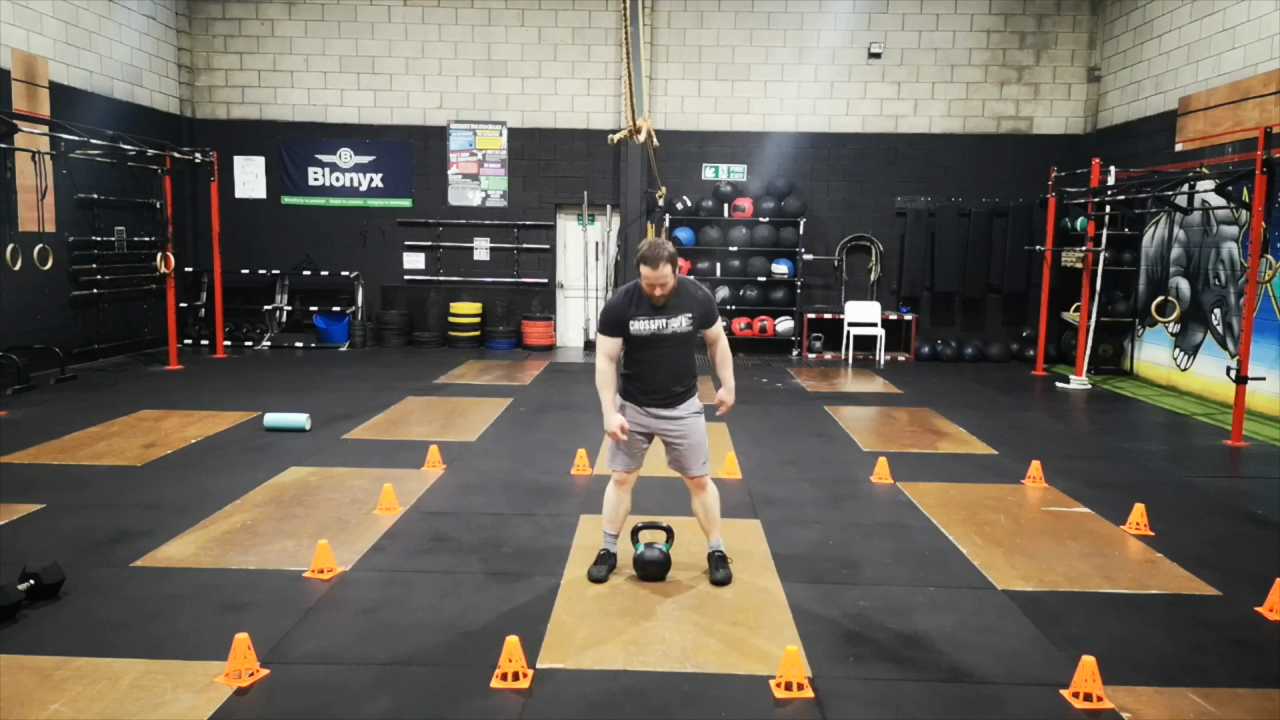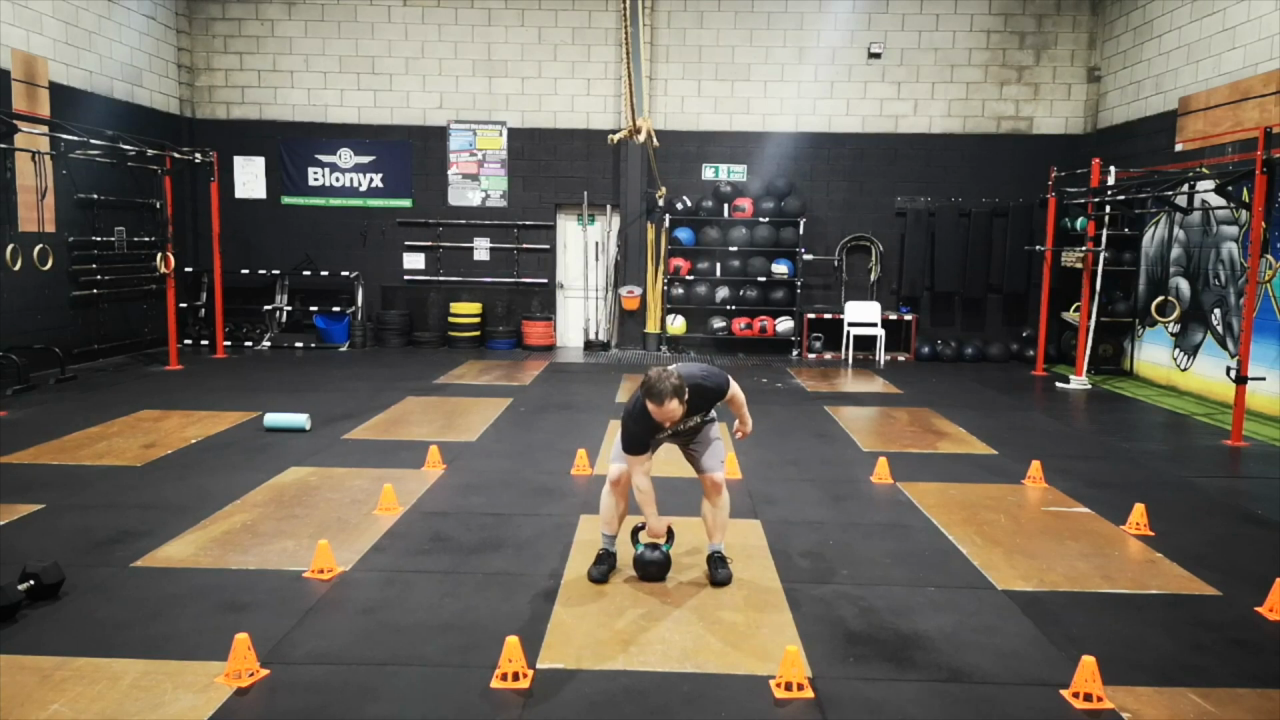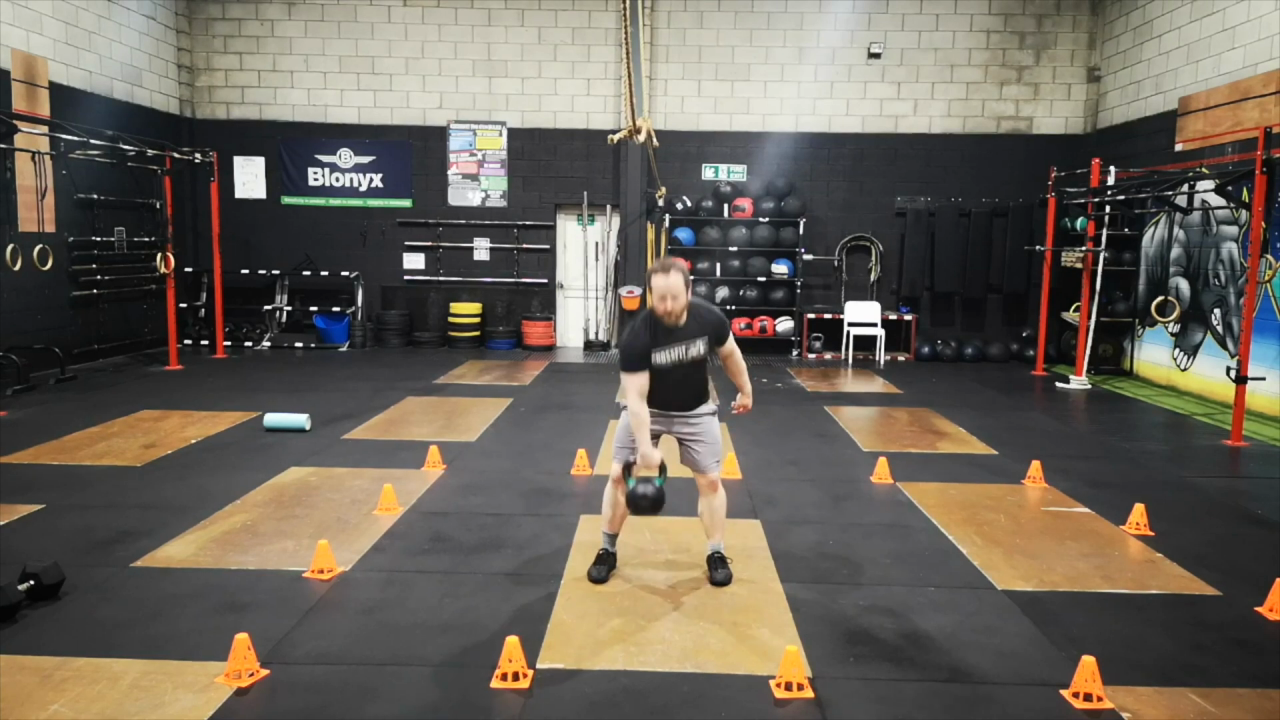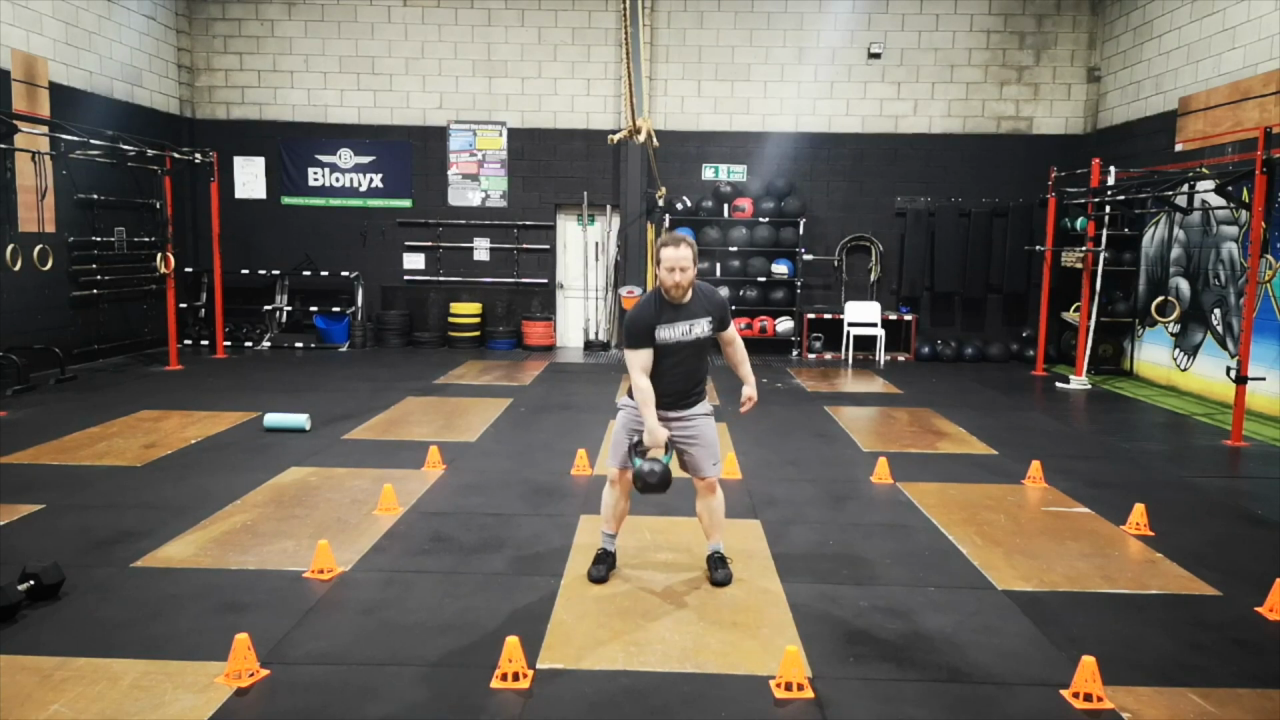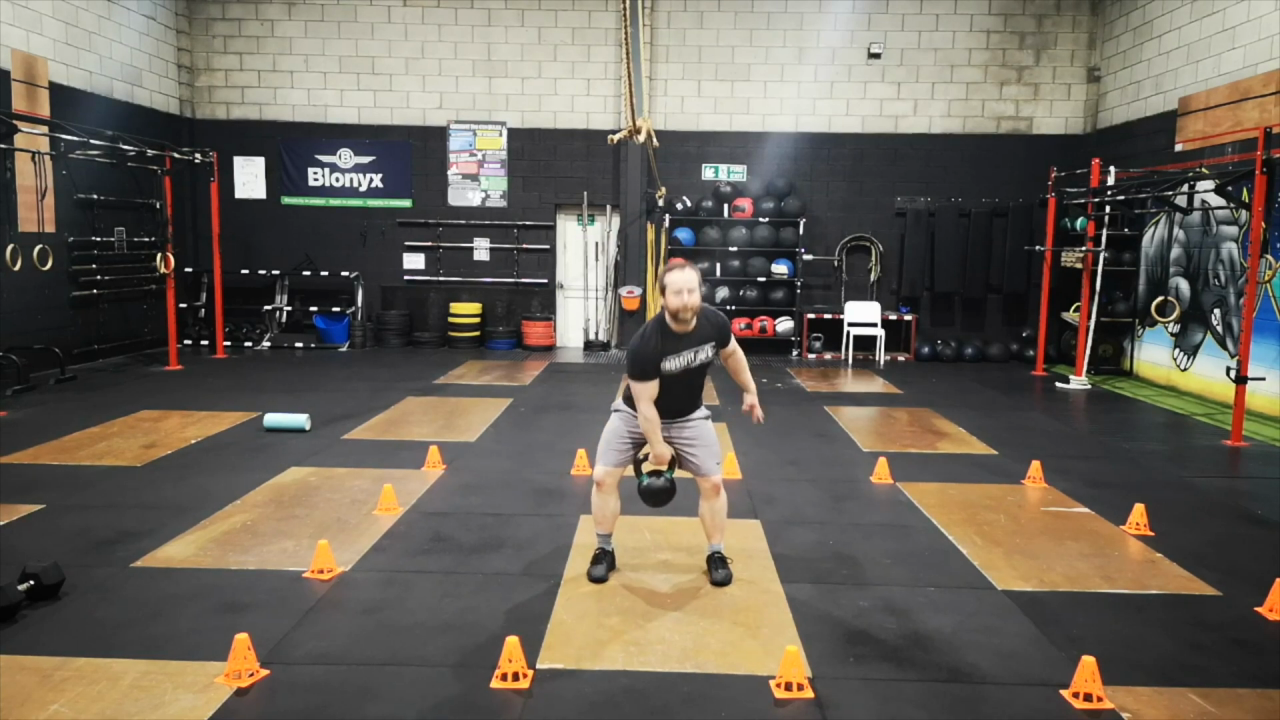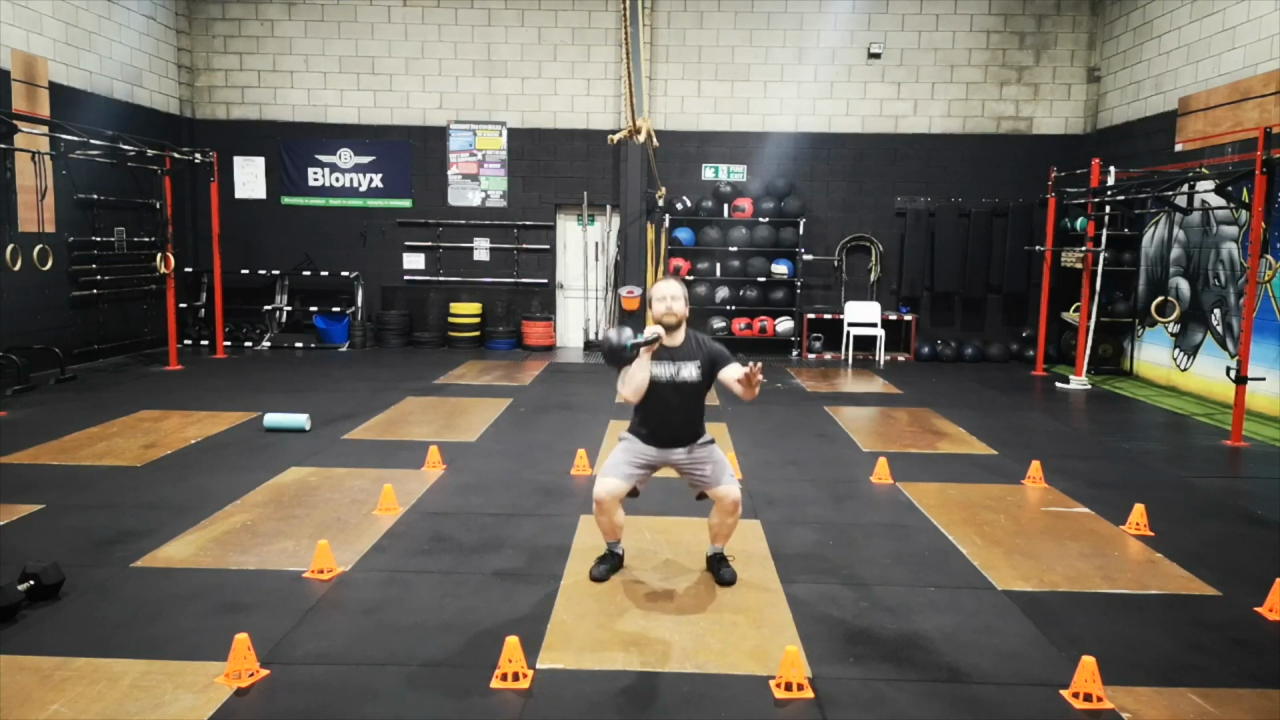
dt=0.7s
person 1, frame 1
left shoulder: (697, 297)
right shoulder: (619, 304)
left elbow: (716, 341)
right elbow: (605, 360)
left wrist: (727, 385)
right wrist: (610, 412)
left hip: (683, 407)
right hip: (633, 407)
left knee: (699, 479)
right knee: (622, 477)
left ankle: (717, 551)
right ankle: (608, 551)
person 1, frame 2
left shoulder: (707, 382)
right shoulder: (635, 416)
left elbow: (733, 392)
right elbow: (640, 476)
left wrist: (744, 419)
right wrist: (653, 521)
left hip: (697, 424)
left knee: (715, 480)
right knee: (617, 476)
left ankle: (716, 554)
right ankle: (607, 552)
person 1, frame 3
left shoulder: (709, 317)
right shoulder: (637, 336)
left elbow: (729, 354)
right elbow: (636, 398)
left wrist: (745, 390)
right wrist: (645, 449)
left hip: (696, 410)
right hip: (647, 411)
left knee: (710, 480)
right knee: (621, 475)
left ankle: (716, 554)
right ankle: (607, 551)
person 1, frame 4
left shoulder: (712, 301)
right shoulder: (641, 314)
left elbow: (732, 342)
right elbow: (639, 376)
left wrist: (749, 381)
right wrist: (651, 425)
left hip: (692, 409)
right hip: (642, 407)
left knee: (707, 481)
right knee: (619, 476)
left ankle: (716, 554)
right ankle: (607, 551)
person 1, frame 5
left shoulder: (714, 321)
right shoulder: (646, 342)
left elbow: (732, 353)
right elbow: (645, 403)
left wrist: (751, 392)
right wrist: (658, 446)
left hip: (689, 415)
right hip: (637, 416)
left knee: (713, 483)
right knee: (604, 479)
left ankle: (716, 555)
right ankle: (604, 552)
person 1, frame 6
left shoulder: (707, 350)
right shoulder: (637, 346)
left elbow: (738, 380)
right elbow: (631, 394)
left wrist: (748, 383)
right wrist: (645, 354)
left hip: (692, 444)
right hip: (642, 441)
left knee: (730, 497)
right knee: (604, 494)
left ankle: (716, 555)
right ankle: (614, 552)
